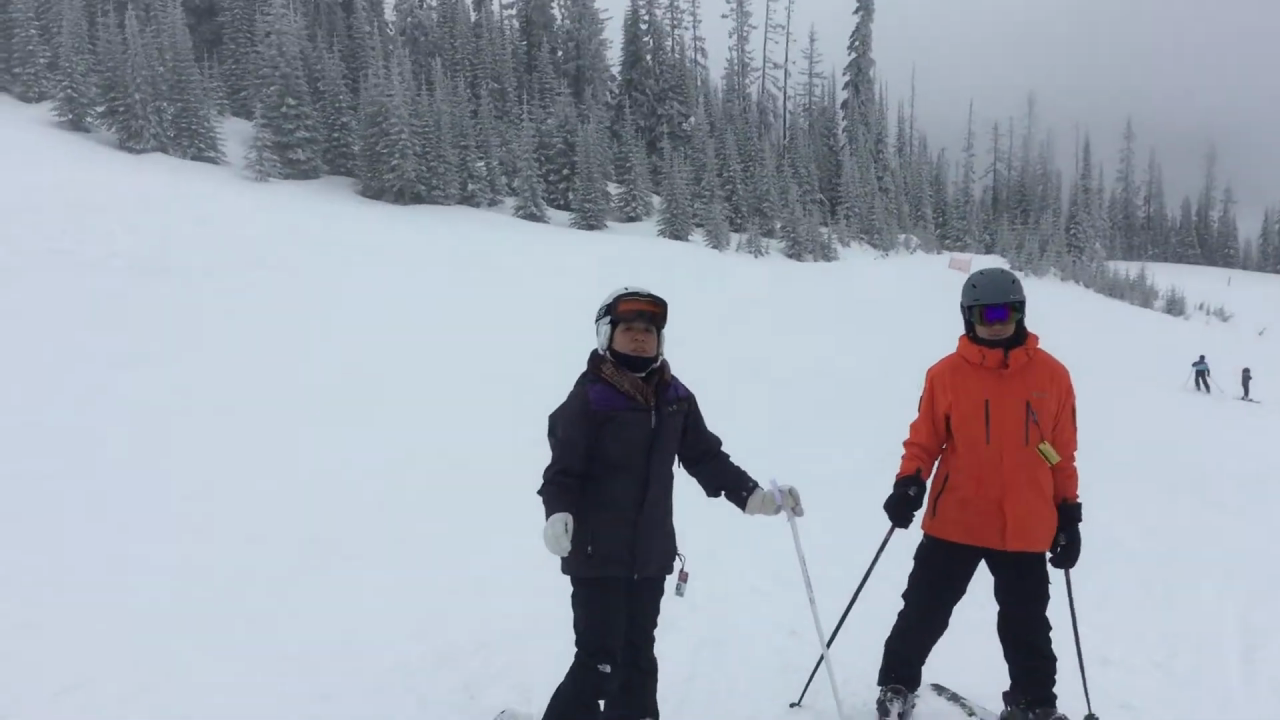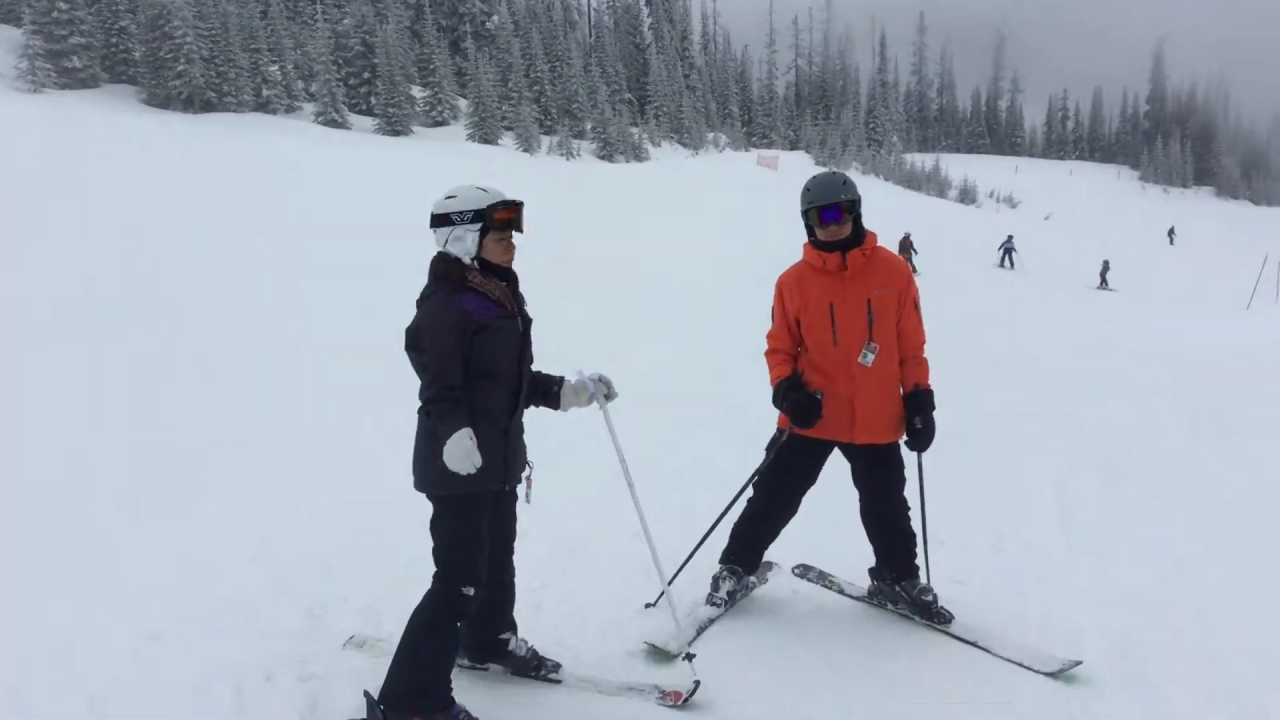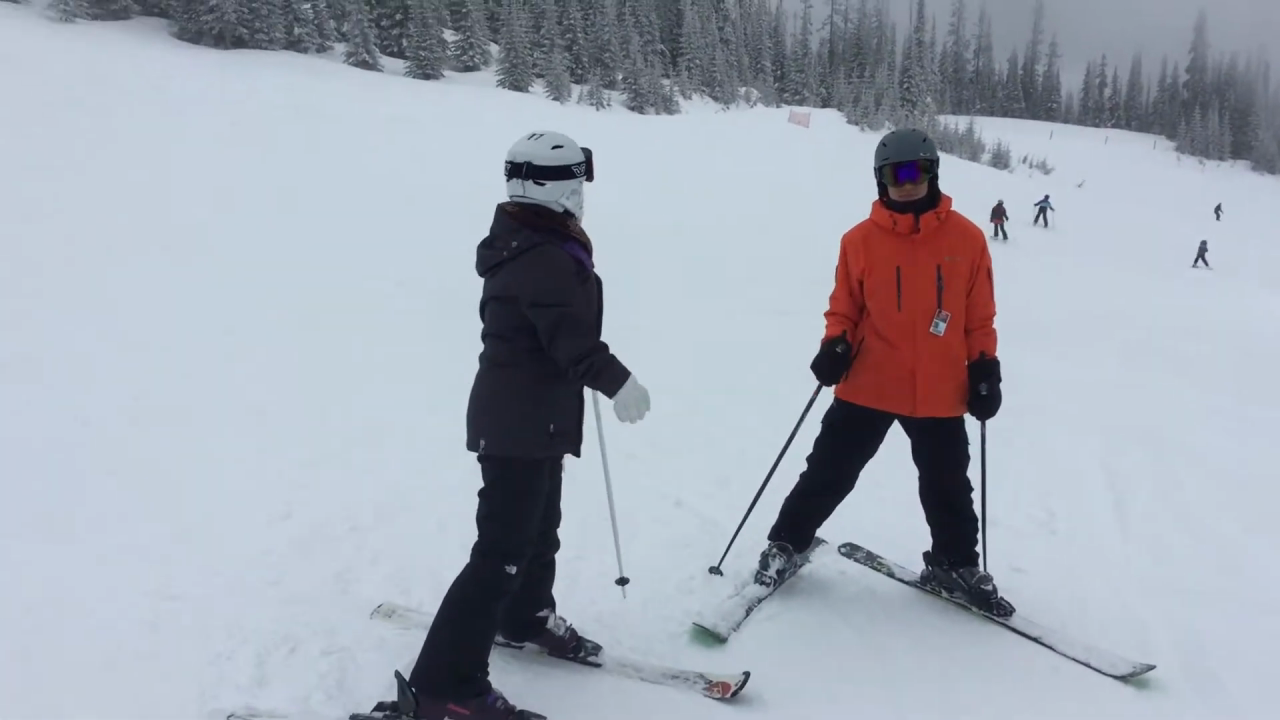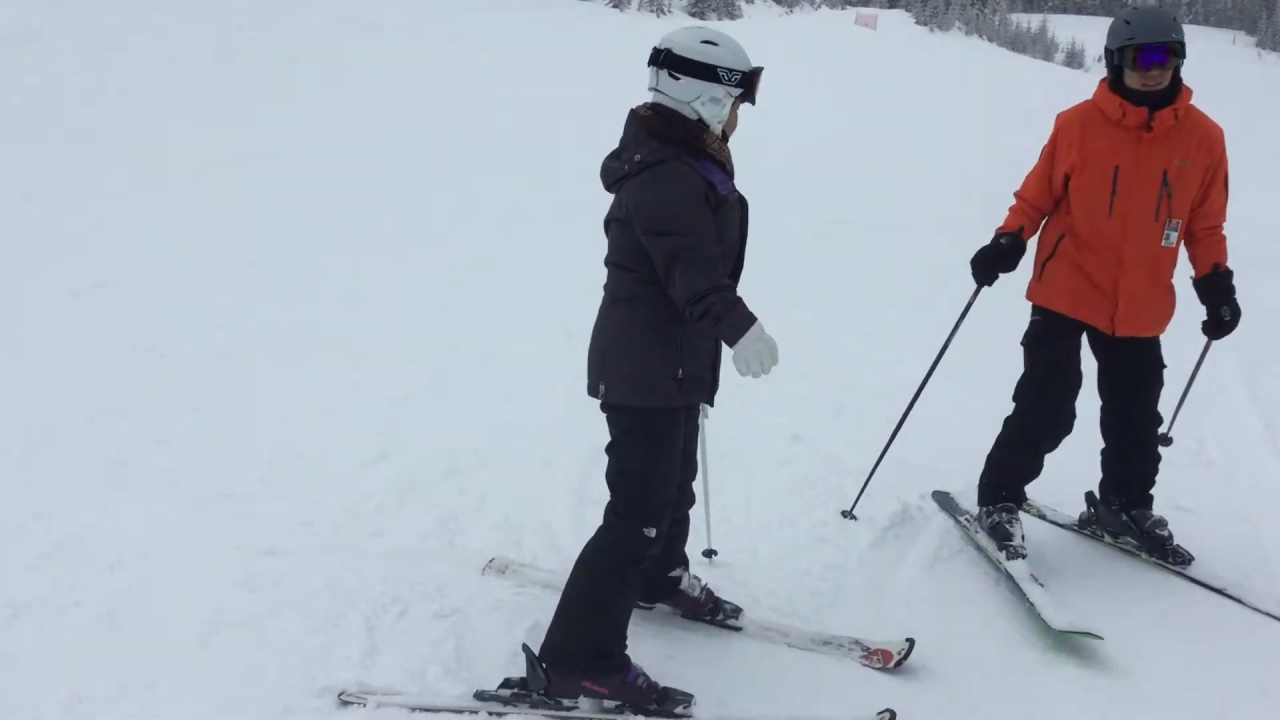
dt=0.7s
person 1, frame 1
left shoulder: (675, 397)
right shoulder: (589, 398)
left elbow: (706, 456)
right elbow: (563, 469)
left wrist: (753, 495)
right wrist: (559, 514)
left hip: (651, 552)
right hip: (597, 553)
left knee: (638, 654)
right knee: (598, 663)
person 1, frame 2
left shoulder: (501, 300)
right shoulder: (443, 308)
right elbow: (440, 389)
left wrist: (566, 392)
right wrist: (454, 433)
left hip: (500, 459)
right hip: (457, 467)
left knee: (496, 560)
right knee: (460, 579)
left ankle: (492, 639)
person 1, frame 3
left shoulder: (525, 244)
right shoulder: (546, 258)
right elbow: (571, 338)
left wrist: (598, 371)
right wrist: (617, 381)
left hip: (533, 415)
right hip: (520, 421)
left knee: (539, 529)
right knee: (503, 551)
left ankle: (527, 616)
person 1, frame 4
left shoulder: (674, 160)
right shoulder: (668, 177)
right elbow: (693, 271)
right wrist: (740, 328)
left hip: (666, 357)
right hip: (647, 364)
left knee: (670, 482)
right knee: (639, 509)
left ankle: (660, 576)
person 2, frame 1
left shoulder: (1051, 374)
right shoulder: (946, 373)
left elbow: (1061, 452)
right elbow: (924, 439)
left wrist: (1067, 514)
right wrist: (909, 484)
left hip: (1026, 528)
right hip: (955, 521)
left knee: (1027, 625)
right knee: (925, 610)
person 2, frame 2
left shoulder: (892, 271)
right shoulder: (794, 281)
left elbow: (910, 344)
right elbow: (780, 347)
left wrist: (919, 399)
right wrist: (786, 391)
left hip: (876, 419)
right hip: (812, 417)
left knee: (886, 507)
right knee: (773, 499)
left ankle: (897, 578)
right ankle: (736, 567)
person 2, frame 3
left shoulder: (966, 238)
right shoulder: (860, 240)
left elbow: (979, 315)
right elbow: (845, 308)
left wrist: (984, 369)
right wrist: (835, 346)
left hip: (940, 391)
right hip: (868, 385)
left knee: (948, 485)
right knee: (829, 472)
left ankle: (955, 563)
right ankle: (786, 544)
person 2, frame 4
left shoulder: (1202, 137)
right shoulder: (1078, 124)
left elbow: (1205, 220)
right elbow: (1039, 192)
left wrist: (1215, 281)
right wrist: (1008, 242)
left hip: (1139, 305)
right hip: (1065, 292)
left knee: (1135, 418)
right knee: (1046, 406)
left ankle: (1124, 504)
right ankle: (997, 500)
